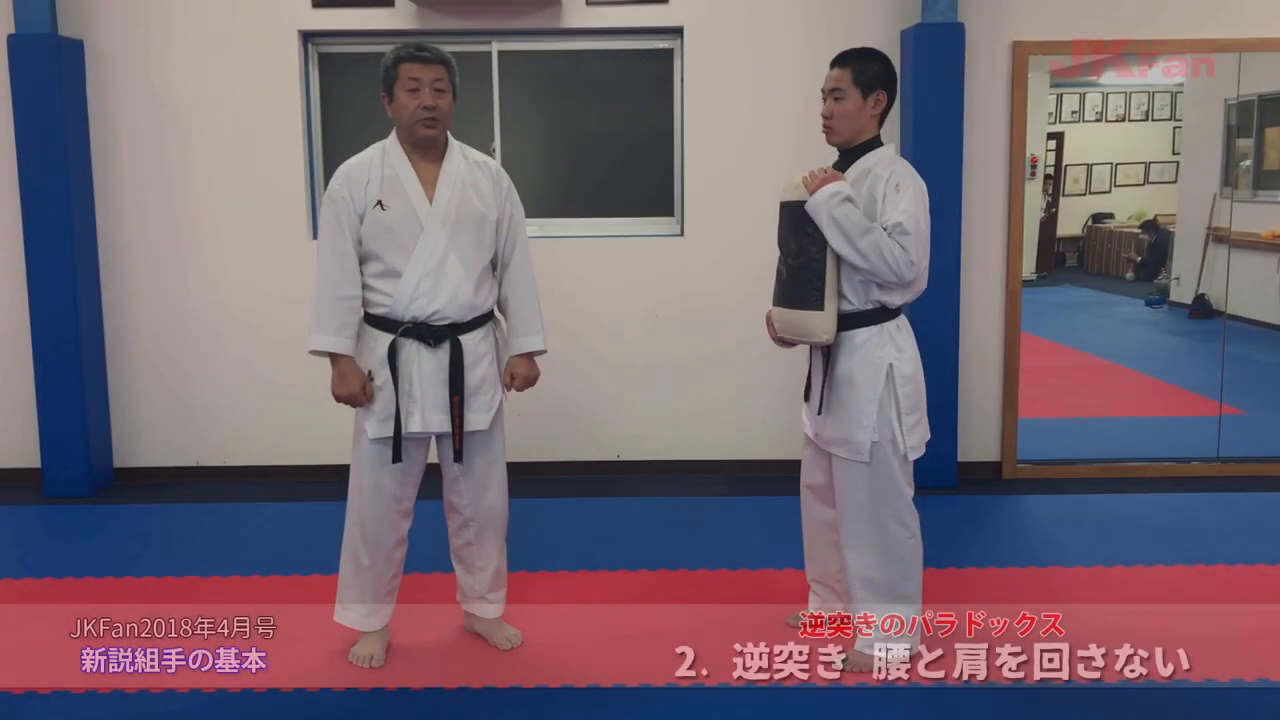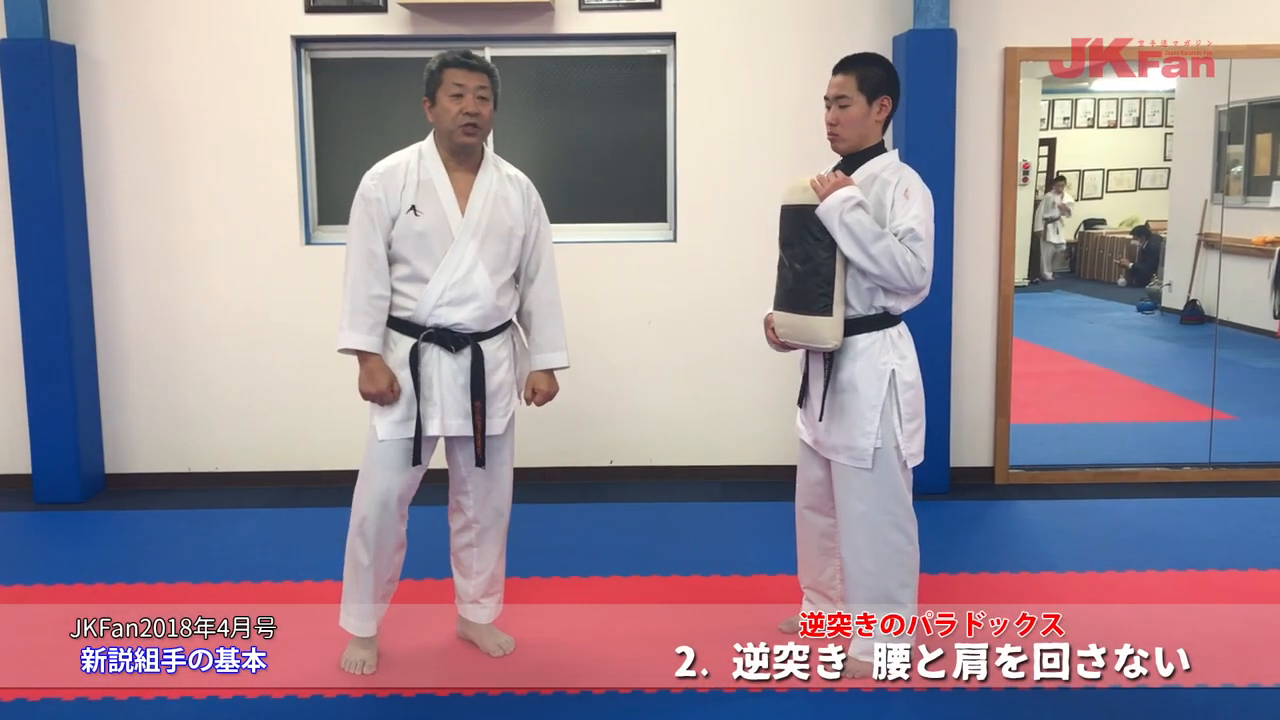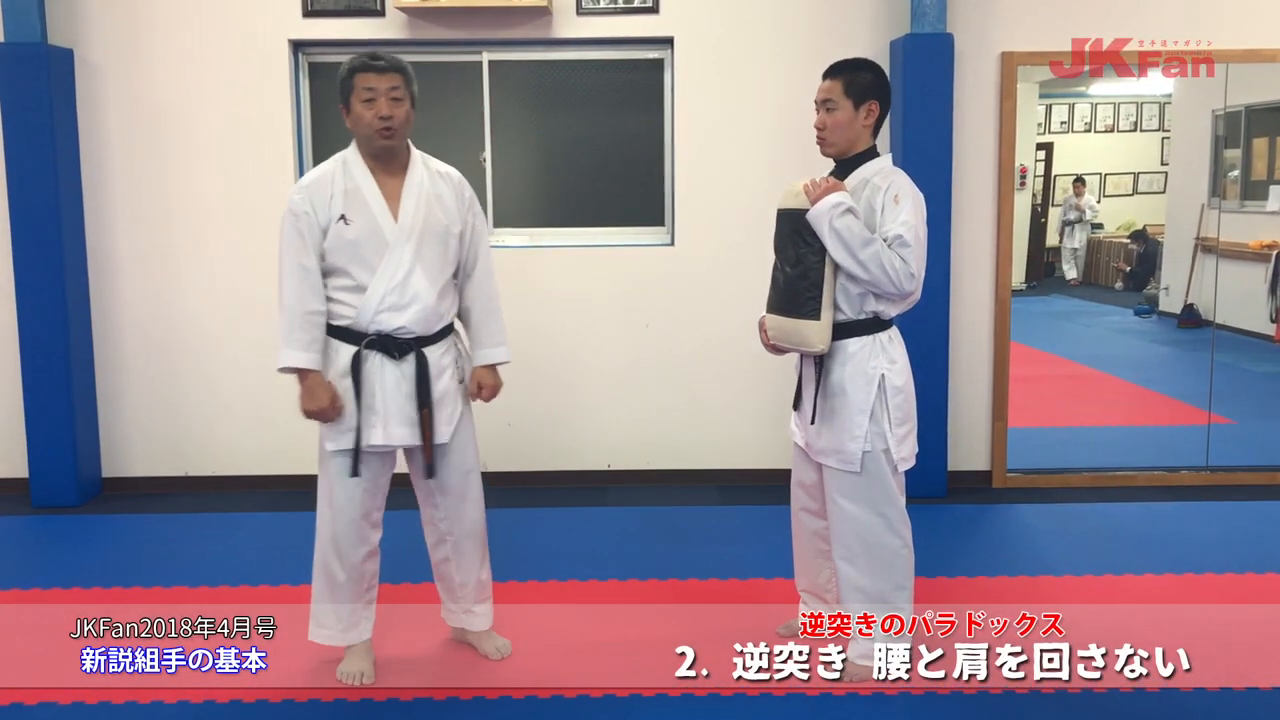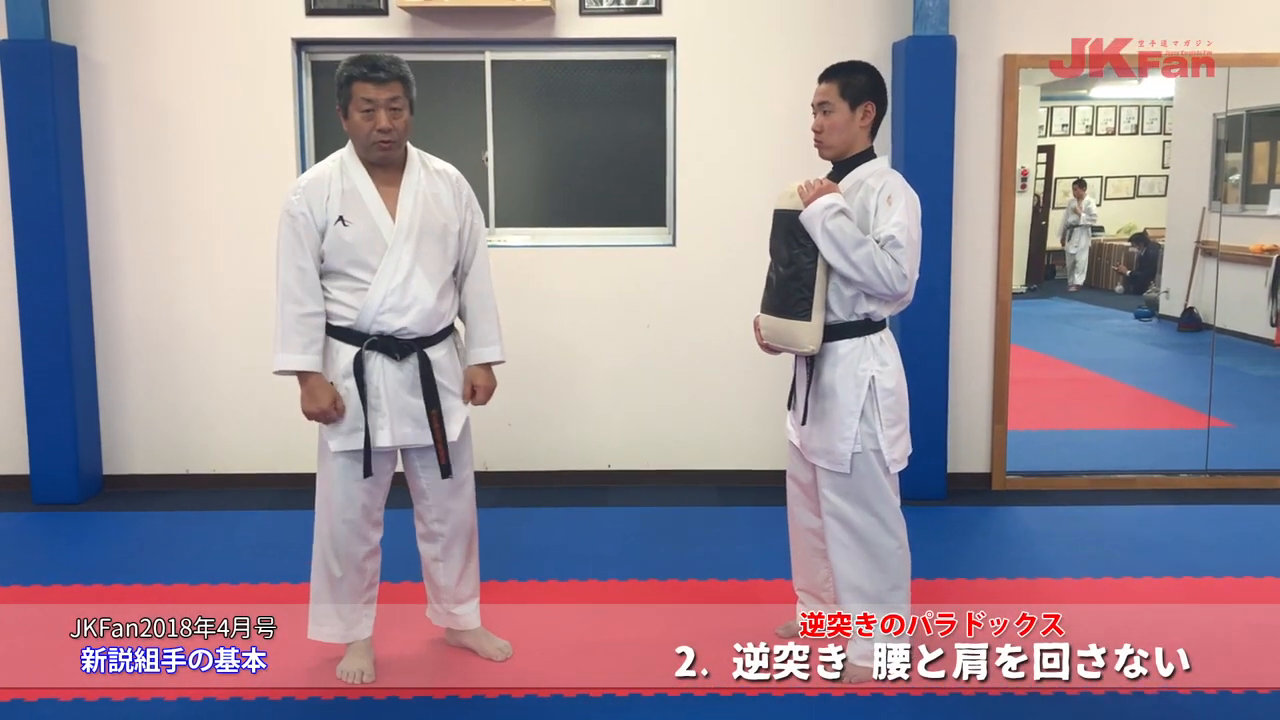
dt=0.7s
person 1, frame 1
left shoulder: (488, 177)
right shoulder: (355, 179)
left elbow: (515, 268)
right elbow: (338, 277)
left wrist: (524, 347)
right wrist: (341, 359)
left hip: (472, 357)
right hip: (393, 360)
left knee: (480, 494)
right knee: (380, 497)
left ankle: (483, 607)
right ankle: (370, 618)
person 1, frame 2
left shoulder: (517, 190)
right shoulder: (388, 179)
left elbow: (539, 282)
right elbow: (366, 275)
left wrist: (544, 362)
right wrist: (369, 358)
left hip: (486, 365)
right hip: (411, 361)
left knee: (483, 500)
right knee: (382, 499)
left ankle: (477, 614)
right ankle: (363, 624)
person 1, frame 3
left shoulder: (449, 185)
right shoulder: (317, 191)
left elbow: (477, 278)
right elbow: (301, 290)
left wrist: (487, 357)
right wrist: (309, 374)
left hip: (436, 368)
right hip: (355, 372)
left knee: (456, 502)
right knee: (350, 514)
left ankle: (469, 617)
right ankle: (355, 635)
person 1, frame 4
left shoulder: (447, 183)
right shoulder: (313, 192)
left elbow: (473, 277)
right elbow: (299, 292)
left wrist: (482, 358)
right wrist: (310, 377)
left hip: (434, 370)
right hip: (356, 373)
left knee: (449, 505)
right knee: (349, 513)
left ankle: (459, 618)
right ankle: (354, 634)
person 2, frame 1
left shoulder: (894, 177)
right shoulder: (834, 179)
left elbow: (901, 264)
left wrist: (833, 203)
left hip: (874, 356)
right hip: (830, 353)
left knee: (876, 499)
right knee: (824, 490)
left ankle: (890, 629)
right ankle: (834, 600)
person 2, frame 2
left shoulder: (900, 183)
right shoulder: (830, 184)
left elbow: (911, 270)
left wrist: (844, 206)
right wrist: (783, 319)
left hip: (873, 363)
right hip: (824, 359)
left knee: (874, 508)
right knee: (817, 499)
left ankle: (882, 634)
right ankle: (826, 605)
person 2, frame 3
left shoulder: (892, 187)
right shoulder: (828, 188)
left elbow: (902, 275)
left wrist: (834, 212)
left hip: (865, 366)
right hip: (819, 363)
left knee: (869, 511)
right knee: (814, 501)
left ankle: (880, 639)
right ankle: (824, 608)
person 2, frame 4
left shoulder: (887, 189)
right shoulder: (826, 190)
left elbow: (894, 277)
left wrist: (827, 213)
left hip: (858, 368)
right hip: (815, 364)
left knee: (864, 511)
right knee: (810, 501)
left ankle: (878, 640)
right ankle: (821, 608)
